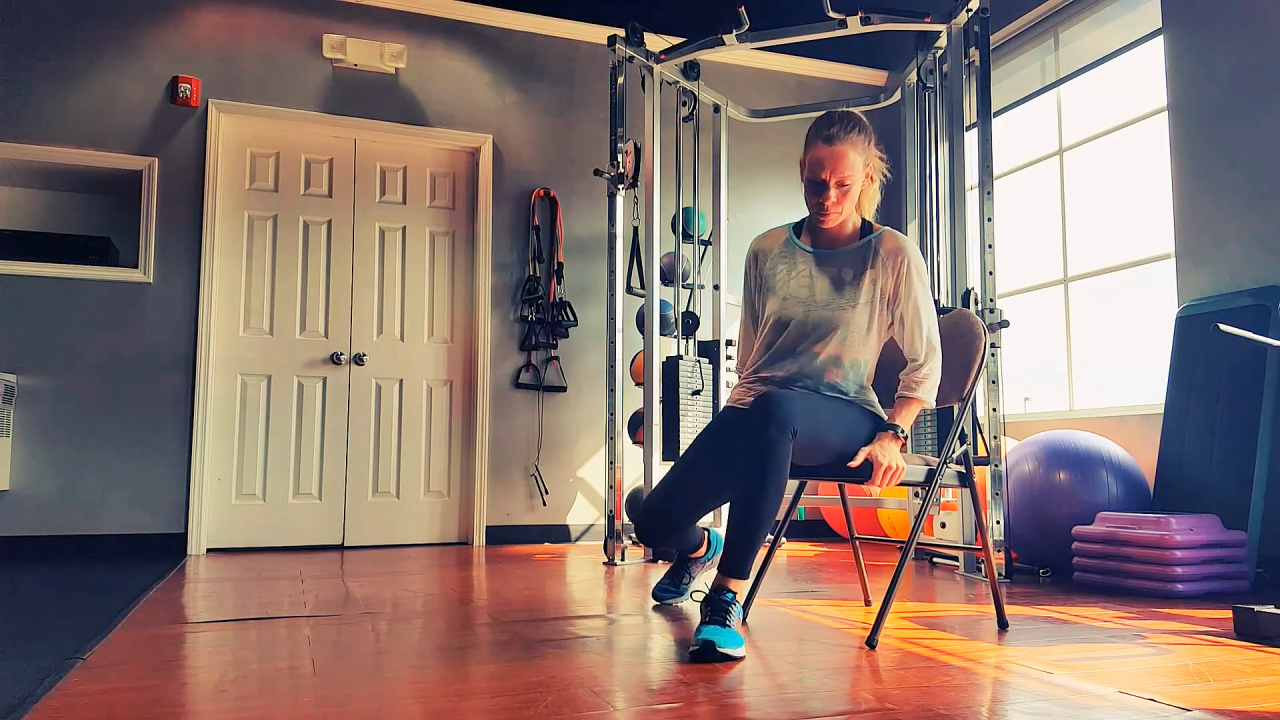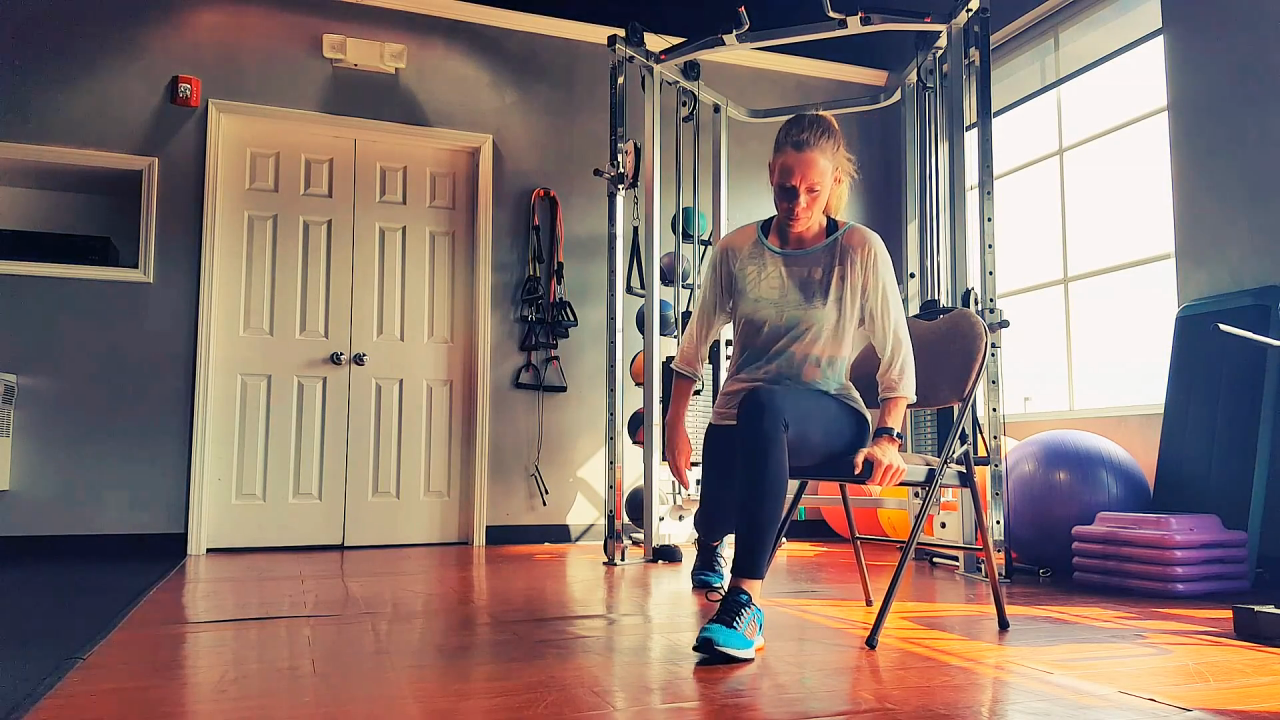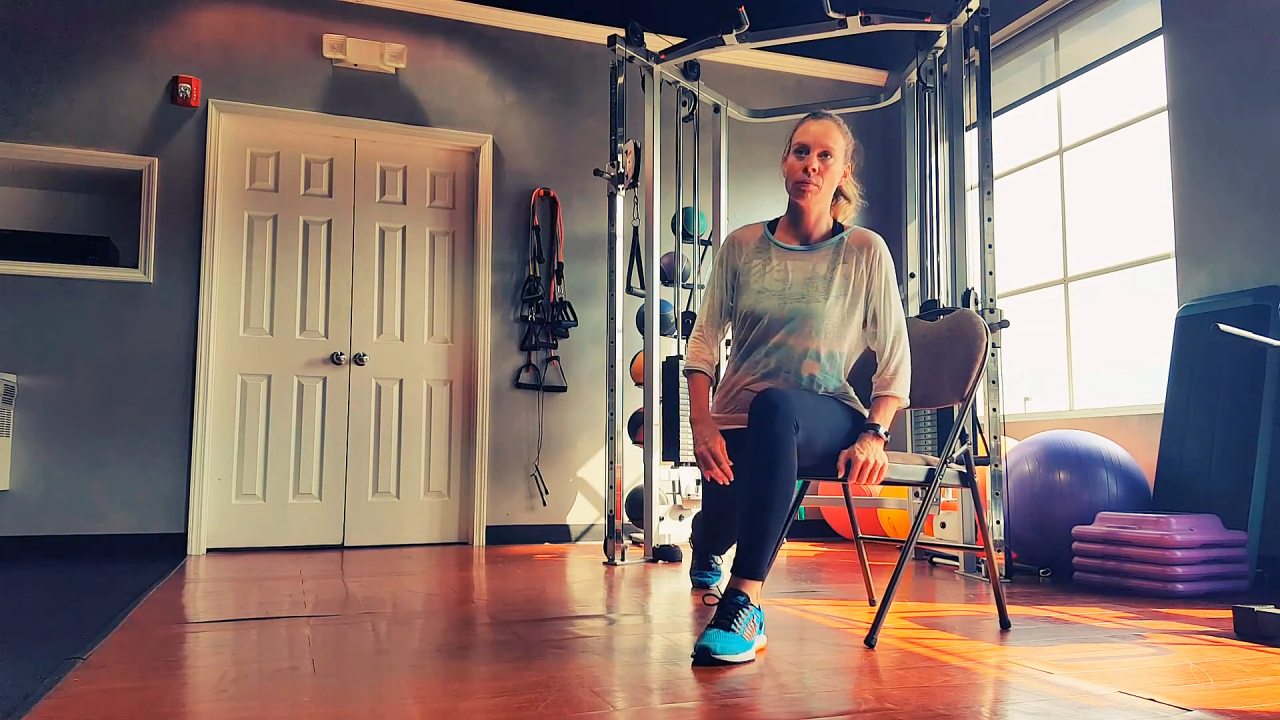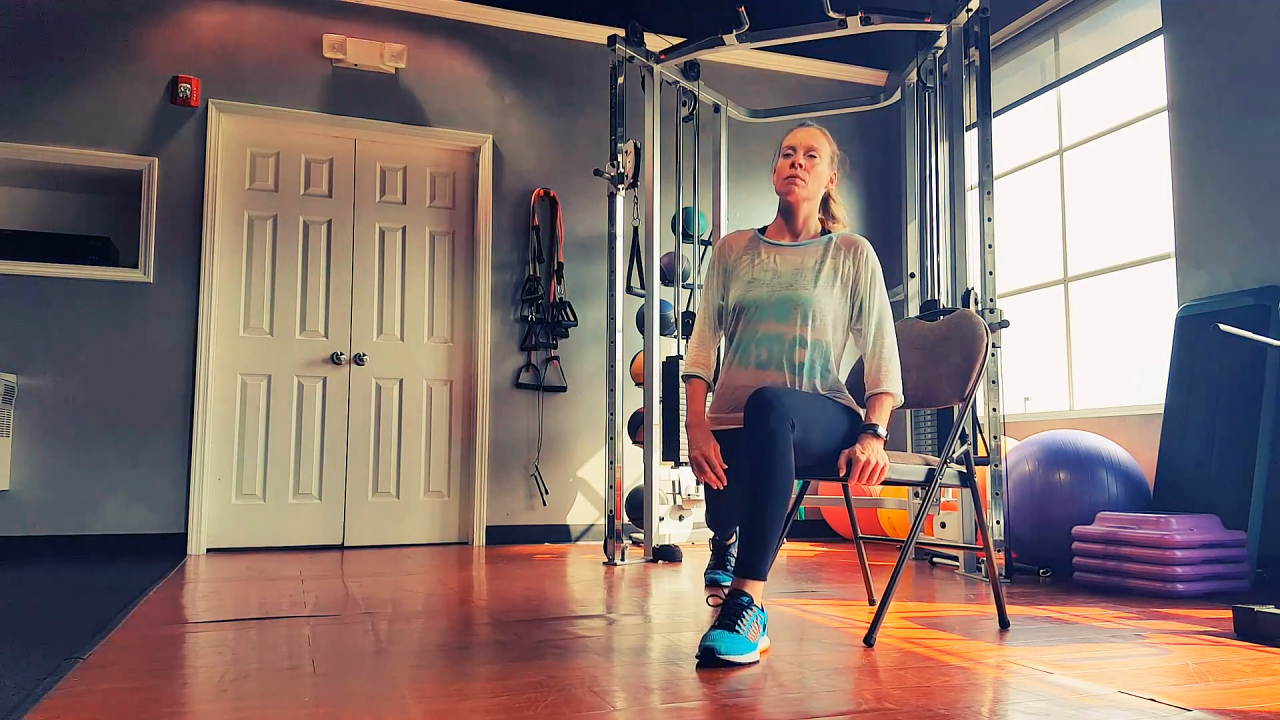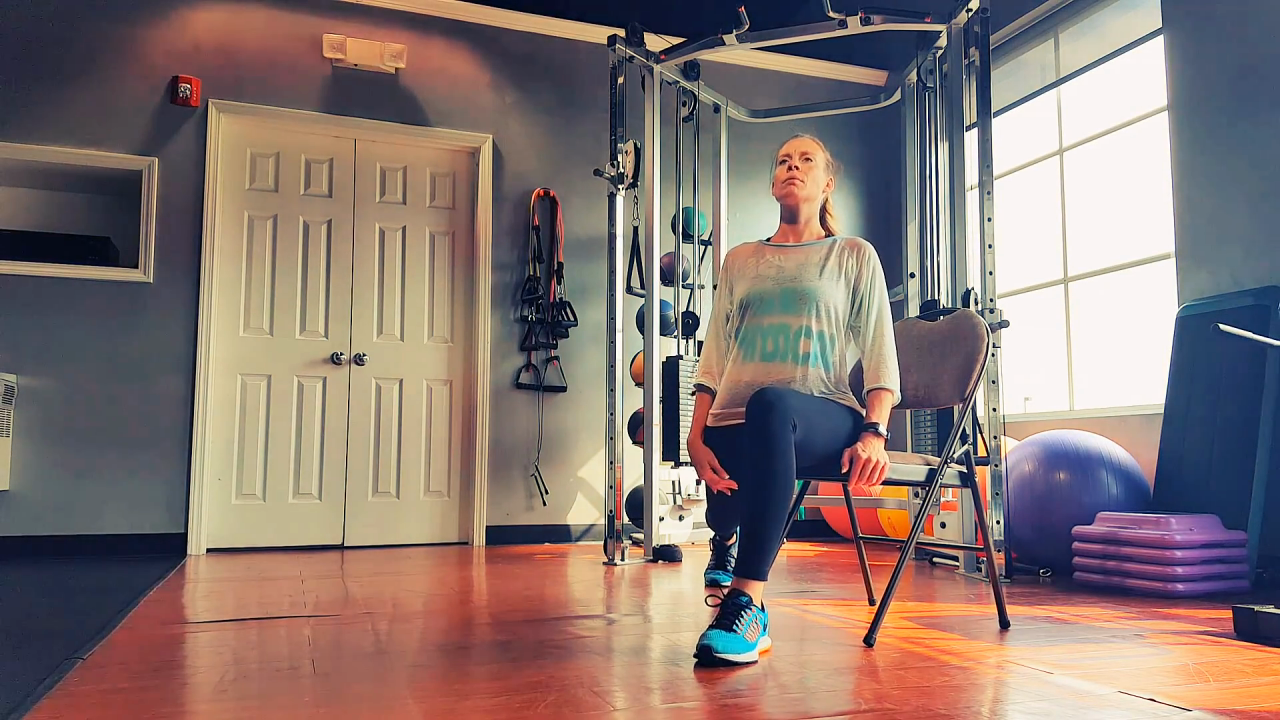
dt=1s
person 1, frame 1
left shoulder: (893, 254)
right shoulder: (767, 250)
left elbow: (925, 361)
left wrist: (892, 433)
right wrist: (740, 423)
left hip: (843, 418)
right hip: (754, 409)
left knee: (776, 411)
right knee: (655, 522)
left ankle: (728, 597)
right ankle: (701, 547)
person 1, frame 2
left shoulder: (861, 249)
right shoulder: (735, 249)
left elbow: (897, 352)
right elbow: (695, 343)
left wrist: (887, 436)
right wrist: (675, 425)
left hip: (827, 415)
right hip: (738, 418)
left knee: (762, 407)
left ankle: (744, 605)
right ankle: (711, 541)
person 1, frame 3
left shoulder: (866, 251)
right shoulder: (741, 245)
left elbow: (895, 359)
right elbow: (704, 341)
left wrist: (873, 434)
right wrist: (702, 424)
left hip: (826, 416)
right hip: (736, 421)
left knee: (774, 407)
right knee: (719, 528)
left ankle: (744, 604)
right ankle: (705, 547)
person 1, frame 4
left shoulder: (852, 253)
right shoulder: (733, 249)
left elbow: (882, 356)
right elbow: (702, 347)
left wrist: (872, 434)
right wrist: (696, 427)
left hip: (820, 417)
right hip: (732, 424)
left knee: (769, 405)
right knee: (725, 519)
left ankle: (749, 604)
right ankle: (728, 542)
person 1, frame 5
left shoulder: (854, 255)
right shoulder: (740, 259)
left elbow: (880, 355)
right elbow: (713, 358)
left wrist: (873, 433)
right wrist: (696, 438)
left hip: (823, 417)
right hip: (734, 423)
left knee: (771, 404)
right knee: (726, 516)
left ankle: (747, 602)
right ankle: (726, 541)
